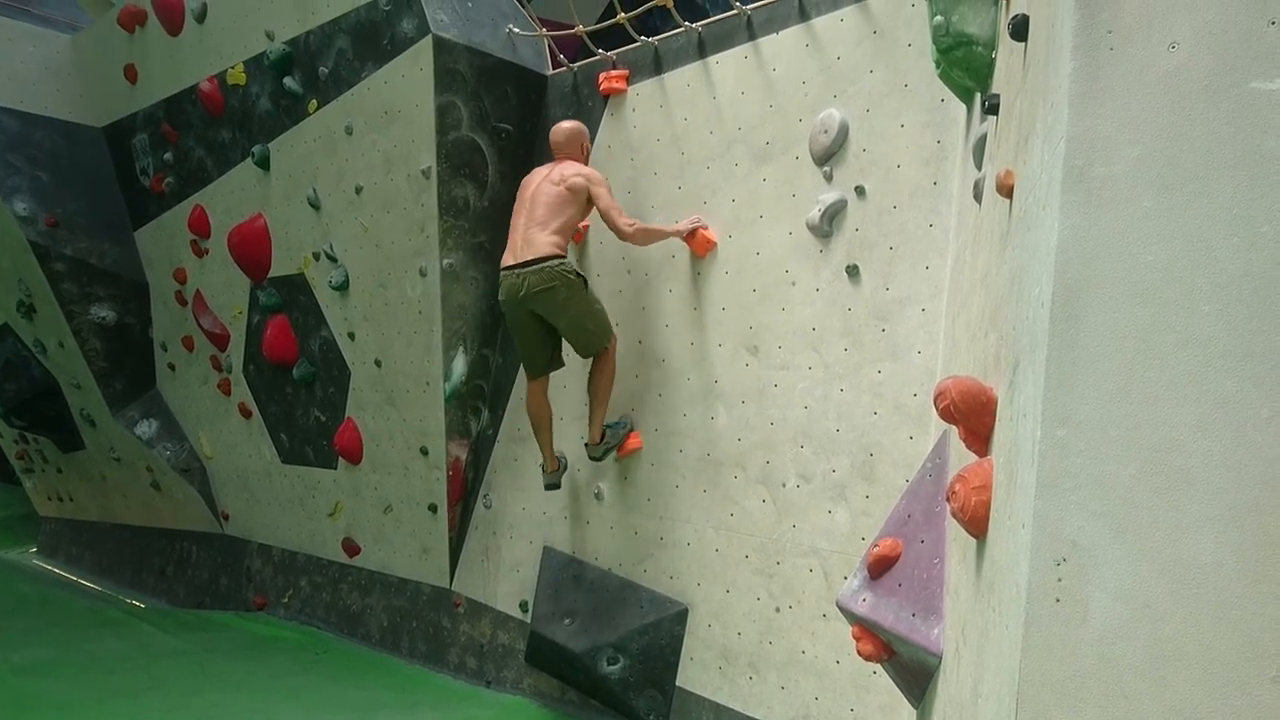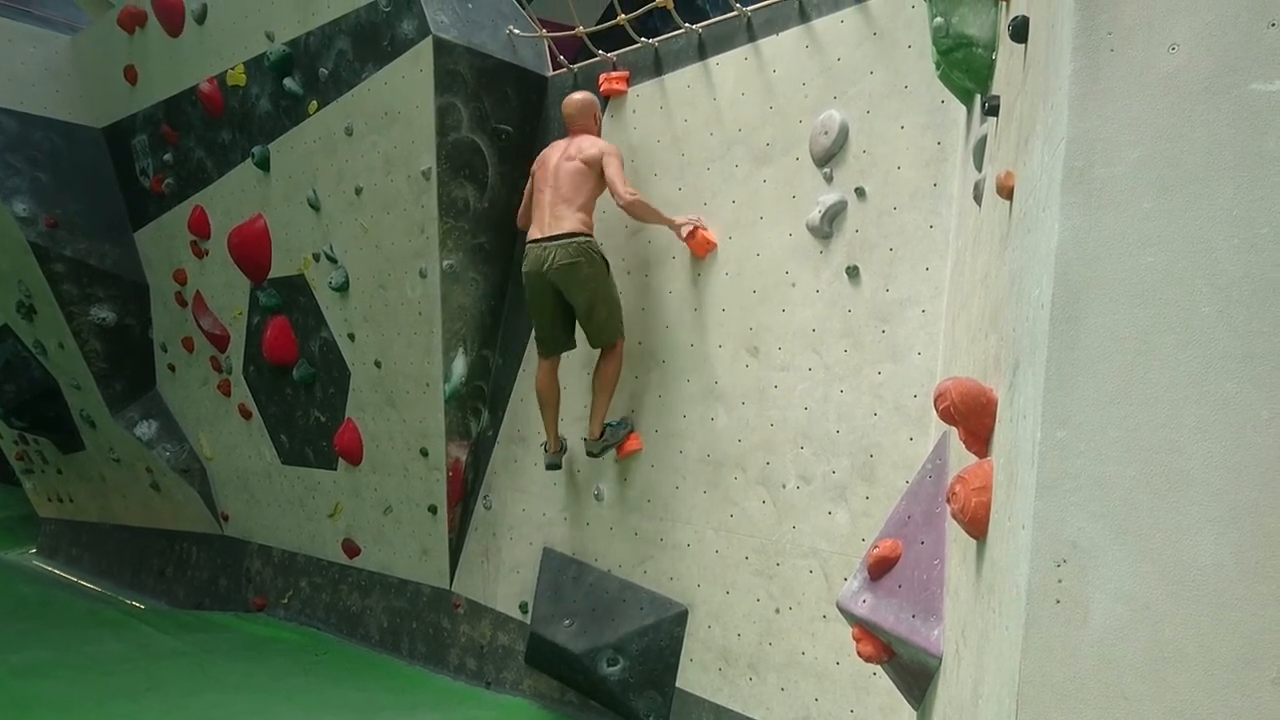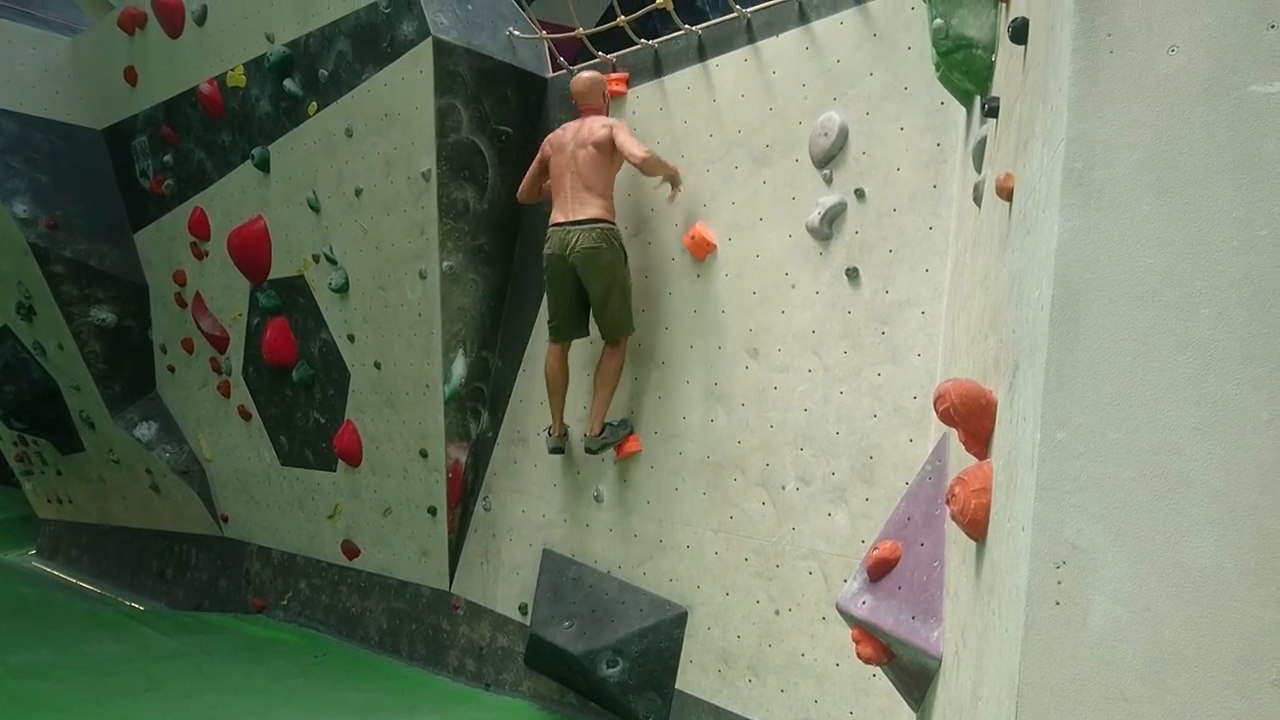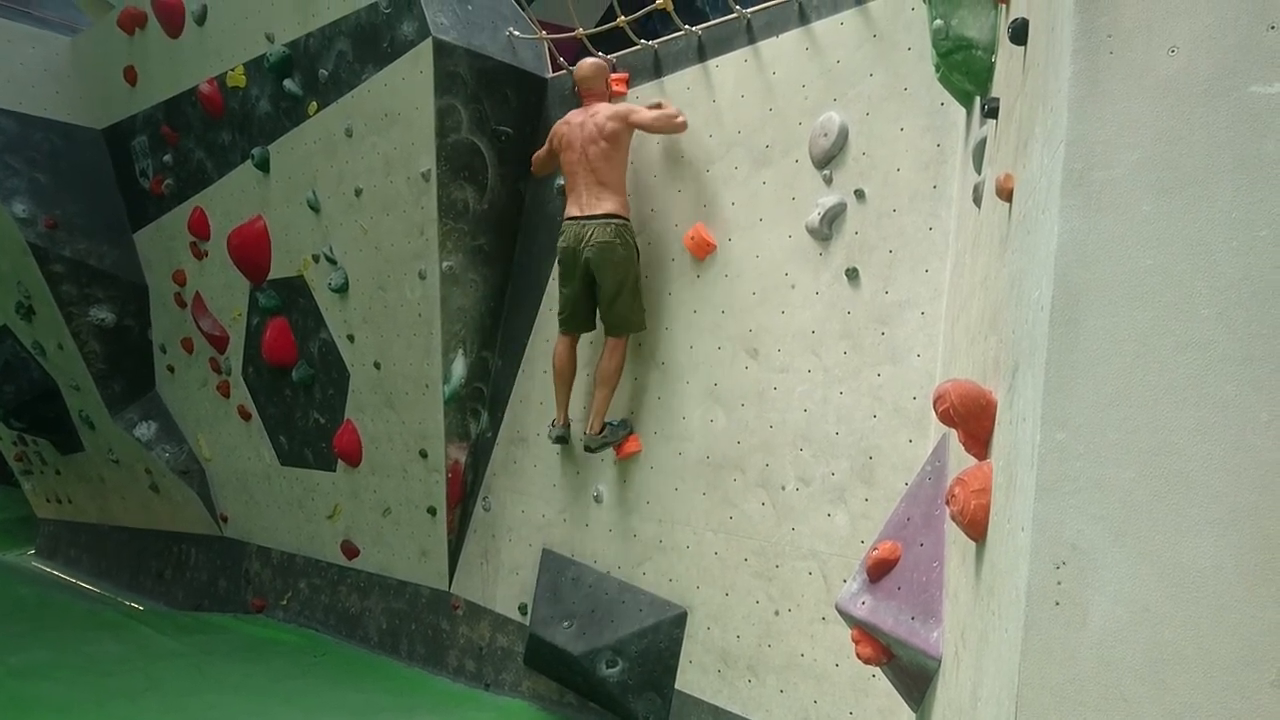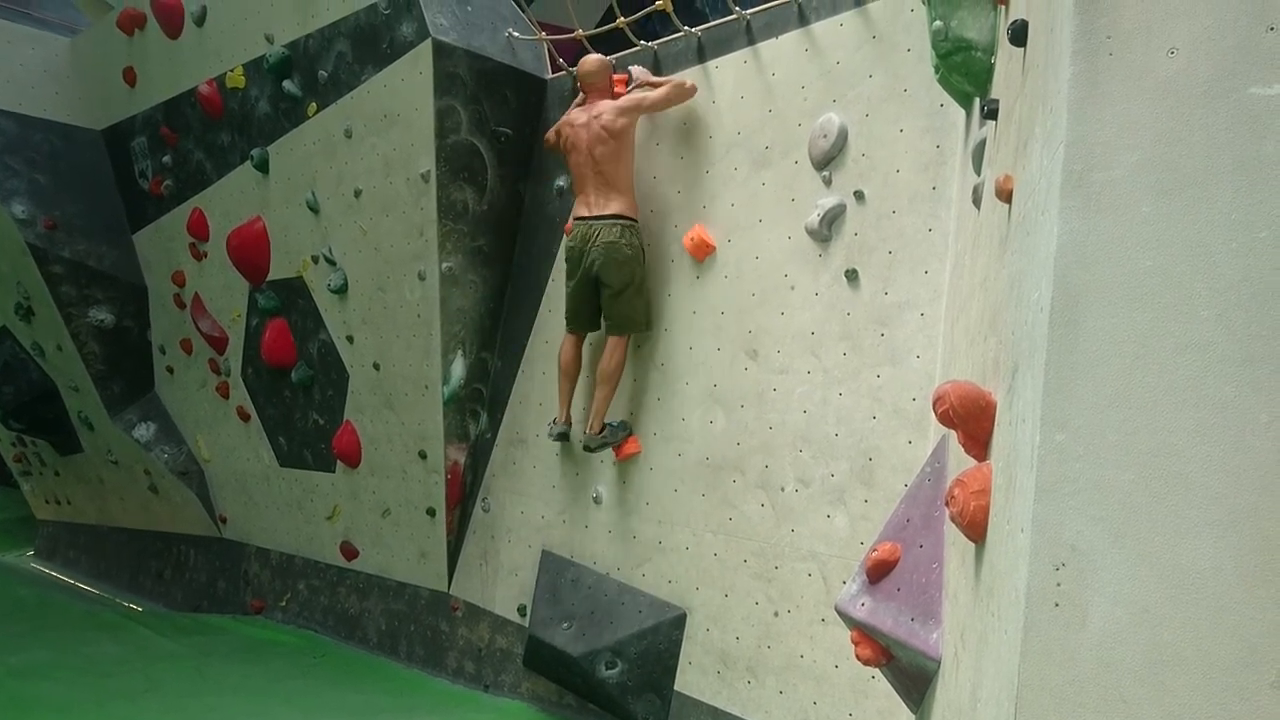
dt=0.1s
person 1, frame 1
left shoulder: (533, 177)
right shoulder: (586, 176)
right elbow: (627, 231)
right wrist: (677, 229)
left hip: (508, 280)
right hip: (548, 273)
left knee: (536, 377)
right knee: (604, 347)
left ankle: (550, 465)
right ankle: (596, 438)
person 1, frame 2
left shoulder: (546, 155)
right shoulder: (601, 148)
left elbow: (522, 220)
right elbow: (628, 200)
right wrist: (672, 222)
left hip: (533, 255)
right hip: (576, 252)
left knee: (549, 356)
right knee: (611, 343)
left ankle: (553, 446)
right ankle: (596, 435)
person 1, frame 3
left shoulder: (554, 138)
right shoulder: (611, 127)
left elbow: (524, 195)
right elbow: (641, 158)
right wrist: (671, 172)
left hip: (557, 239)
right hip: (597, 237)
left knee: (560, 340)
right knee: (616, 337)
left ankle: (556, 430)
right ankle: (596, 431)
person 1, frame 4
left shoulder: (562, 126)
right shoulder: (618, 113)
left elbow: (537, 167)
right elbow: (677, 122)
right wrist: (657, 108)
left hip: (571, 231)
right hip: (610, 231)
left knee: (568, 332)
right knee: (616, 334)
left ankle: (560, 420)
right ankle: (596, 428)
person 1, frame 5
left shoulder: (567, 124)
right shoulder: (625, 108)
left elbow: (550, 141)
right elbow: (686, 88)
left wrist: (577, 102)
right wrist: (647, 80)
left hip: (579, 232)
right hip: (617, 232)
left knee: (574, 331)
right knee: (618, 333)
left ankle: (562, 419)
right ankle: (596, 428)
